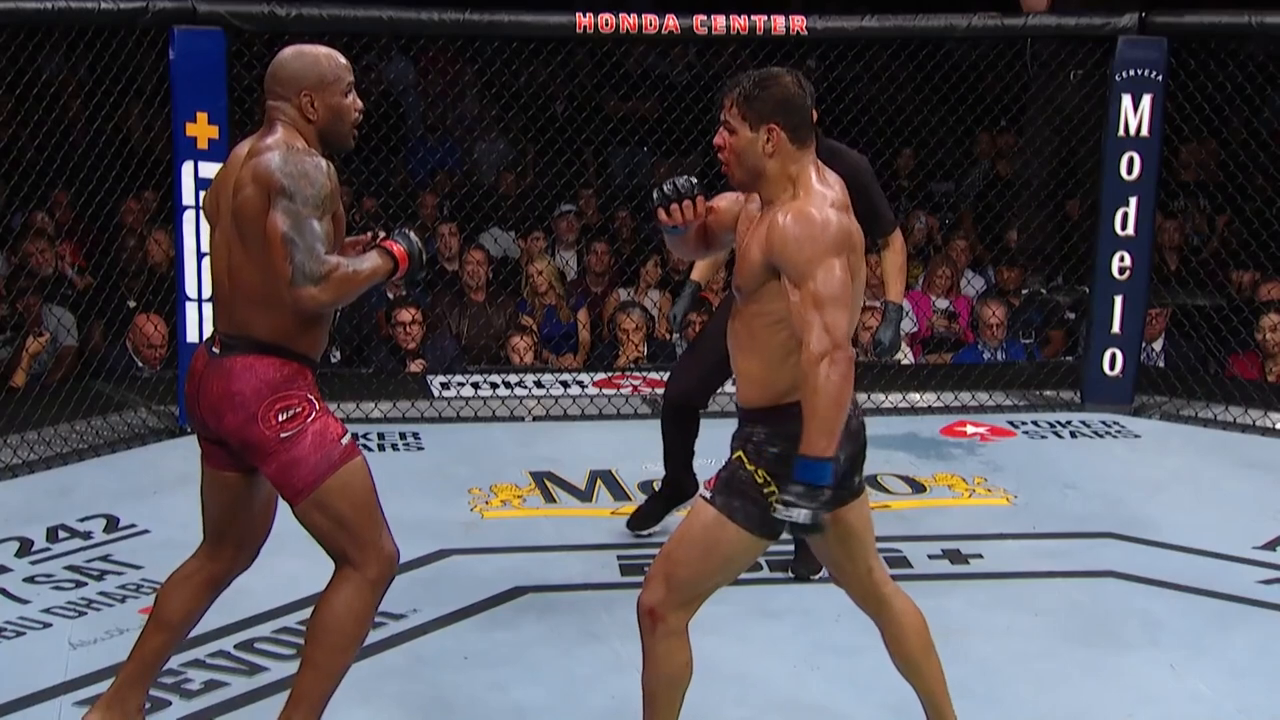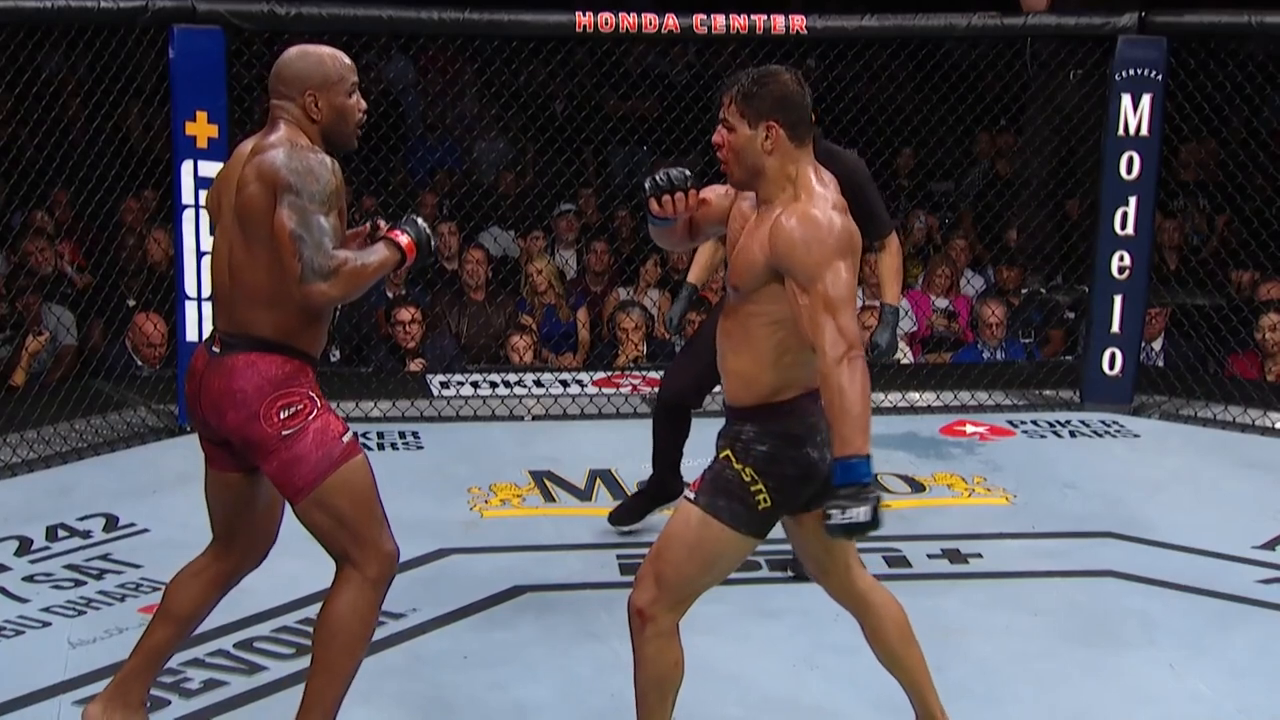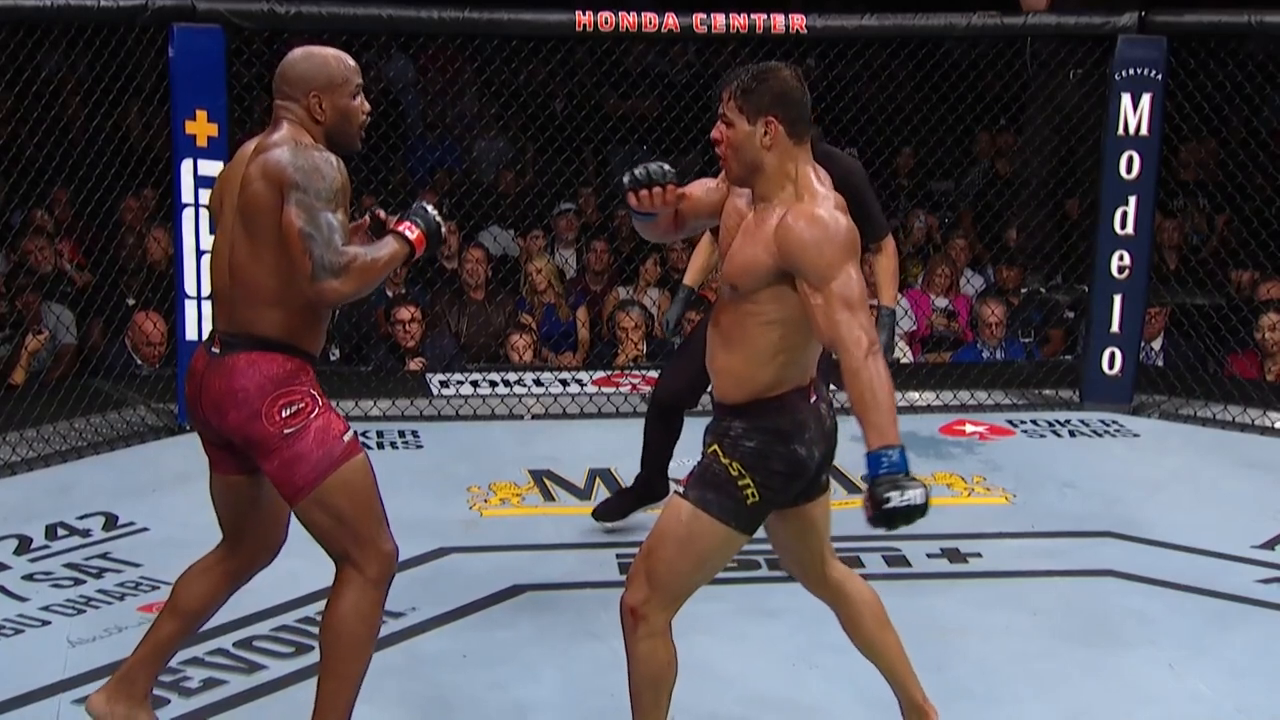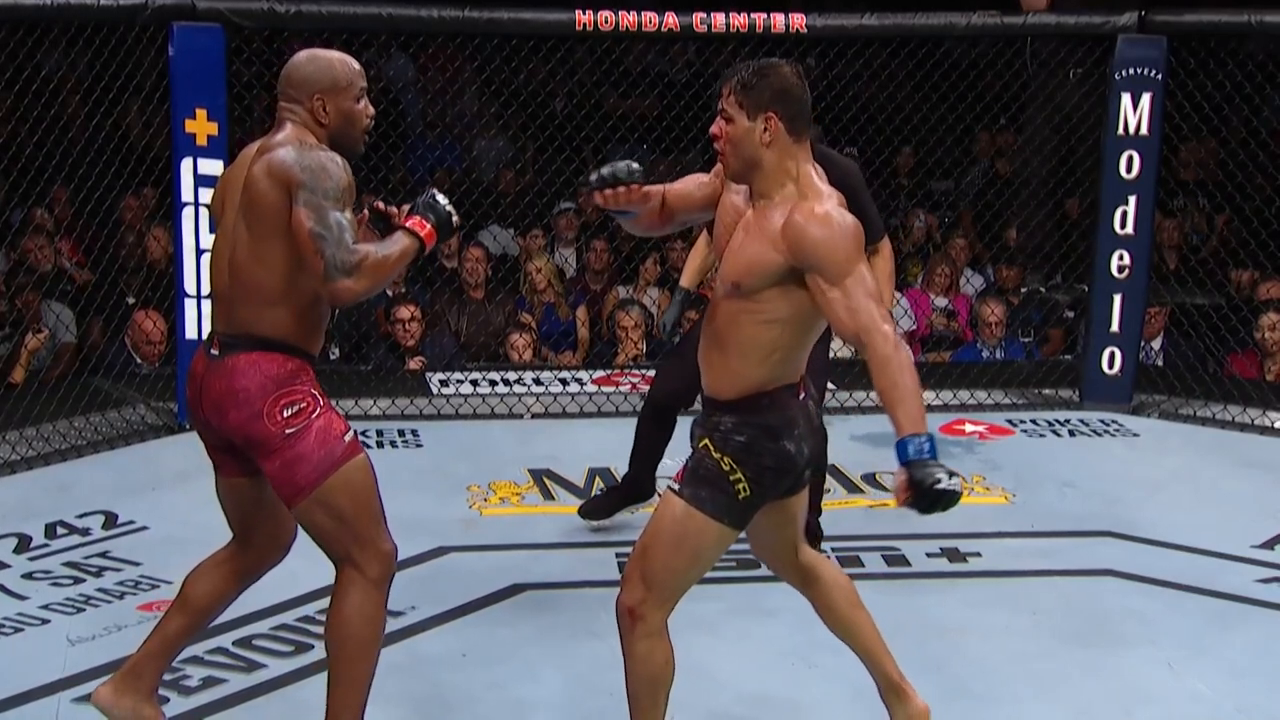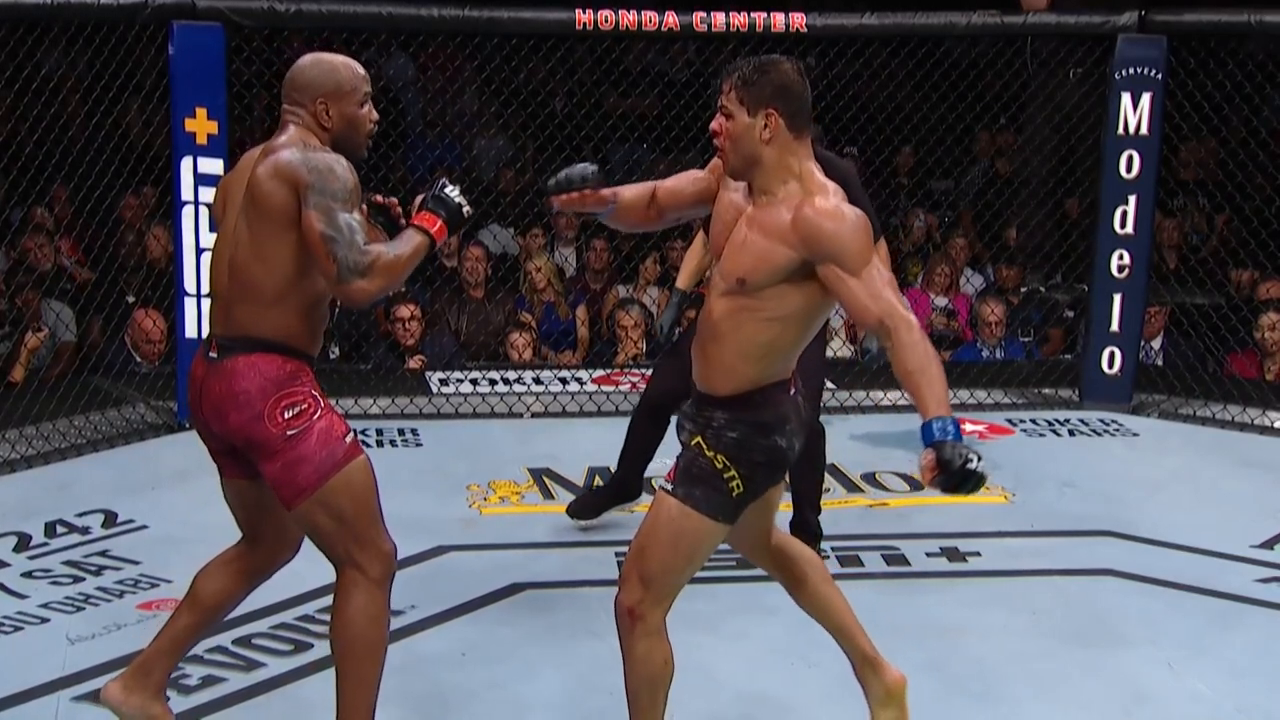
dt=1s
person 1, frame 1
left shoulder: (240, 161)
right shoulder: (300, 164)
right elbow: (311, 291)
left wrist: (343, 251)
right wrist: (389, 256)
left hip: (218, 372)
right hip: (269, 386)
left knee: (225, 553)
right knee: (370, 560)
person 1, frame 2
left shoulder: (243, 159)
right shoulder: (305, 162)
right elbow: (318, 286)
left wrist: (353, 244)
right wrist: (397, 245)
left hip: (219, 371)
right hip: (270, 384)
left knee: (236, 550)
right knee: (371, 558)
person 1, frame 3
left shoulder: (245, 161)
right shoulder: (310, 162)
right elbow: (330, 282)
left wrist: (355, 236)
right wrist: (408, 235)
left hip: (218, 372)
right hip: (269, 384)
left knee: (250, 545)
right knee: (370, 558)
person 1, frame 4
left shoulder: (246, 165)
right shoulder: (316, 163)
right elbow: (343, 281)
left wrist: (363, 232)
right wrist: (418, 229)
left hip: (217, 373)
right hip: (270, 384)
left knee: (262, 542)
right knee: (370, 559)
person 1, frame 5
left shoulder: (247, 169)
right shoulder: (321, 166)
right elbow: (355, 282)
left wrist: (368, 231)
right wrist: (428, 225)
left hip: (217, 376)
right hip: (270, 386)
left knee: (271, 541)
right knee: (370, 560)
person 2, frame 1
left shoulder: (805, 221)
right shoulder: (769, 195)
left elbow: (830, 354)
right elbow: (698, 241)
left wrist: (809, 475)
right wrist: (678, 220)
left hip: (785, 438)
right hip: (818, 432)
left knee: (661, 604)
right knee: (874, 587)
person 2, frame 2
left shoulder: (807, 224)
right shoulder: (755, 189)
left elbow: (841, 351)
right elbow: (680, 234)
left wrist: (853, 471)
right wrist: (666, 211)
left hip: (771, 439)
right hip: (793, 427)
left knee: (651, 604)
right knee: (849, 582)
person 2, frame 3
left shoulder: (811, 224)
right shoulder: (748, 184)
left elbow: (857, 345)
right elbow: (670, 223)
left wrist: (887, 463)
right wrist: (650, 205)
left hip: (761, 436)
right hip: (791, 422)
left knee: (644, 604)
right knee: (822, 572)
person 2, frame 4
left shoulder: (816, 223)
right shoulder: (738, 179)
left elbow: (877, 337)
right elbow: (660, 212)
left wrist: (917, 451)
right wrist: (629, 200)
left hip: (749, 431)
right hip: (772, 418)
left knee: (640, 603)
right knee: (791, 557)
person 2, frame 5
left shoulder: (822, 218)
right shoulder: (732, 174)
left elbow: (894, 323)
right elbow: (653, 205)
left wrist: (940, 431)
right wrist: (603, 201)
left hip: (741, 426)
right hip: (734, 411)
left knee: (638, 603)
right knee: (760, 542)
person 3, frame 1
left shoulder: (845, 167)
left elbow: (890, 240)
left wrist: (892, 314)
right wrist: (691, 289)
right knee: (681, 392)
right ankle: (677, 483)
person 3, frame 2
left shoulder: (842, 169)
left elbow: (886, 242)
right elbow: (719, 233)
left wrist: (889, 317)
right wrist: (687, 293)
right knee: (675, 392)
right ankle: (663, 483)
person 3, frame 3
left shoulder: (839, 171)
left elbow: (881, 244)
right elbow: (715, 234)
left wrist: (885, 317)
right wrist: (684, 294)
right knee: (670, 391)
right ankle: (650, 484)
person 3, frame 4
left shoulder: (837, 173)
left elbow: (877, 247)
right elbow: (712, 234)
right wrist: (681, 296)
right knee: (665, 391)
left ankle: (807, 526)
right ankle: (636, 484)
person 3, frame 5
left shoulder: (833, 173)
left elbow: (873, 246)
right elbow: (708, 234)
right wrist: (678, 297)
left knee: (802, 419)
right knee: (660, 391)
left ankle: (806, 528)
right ankle: (624, 484)
